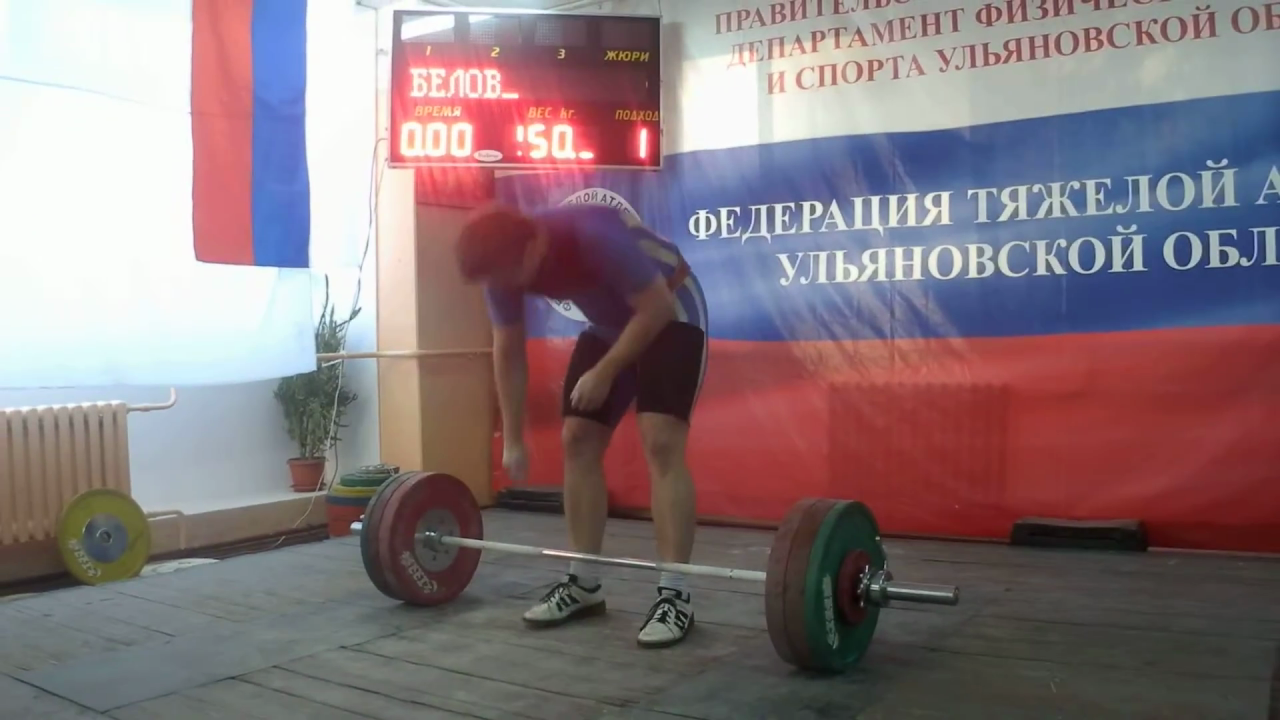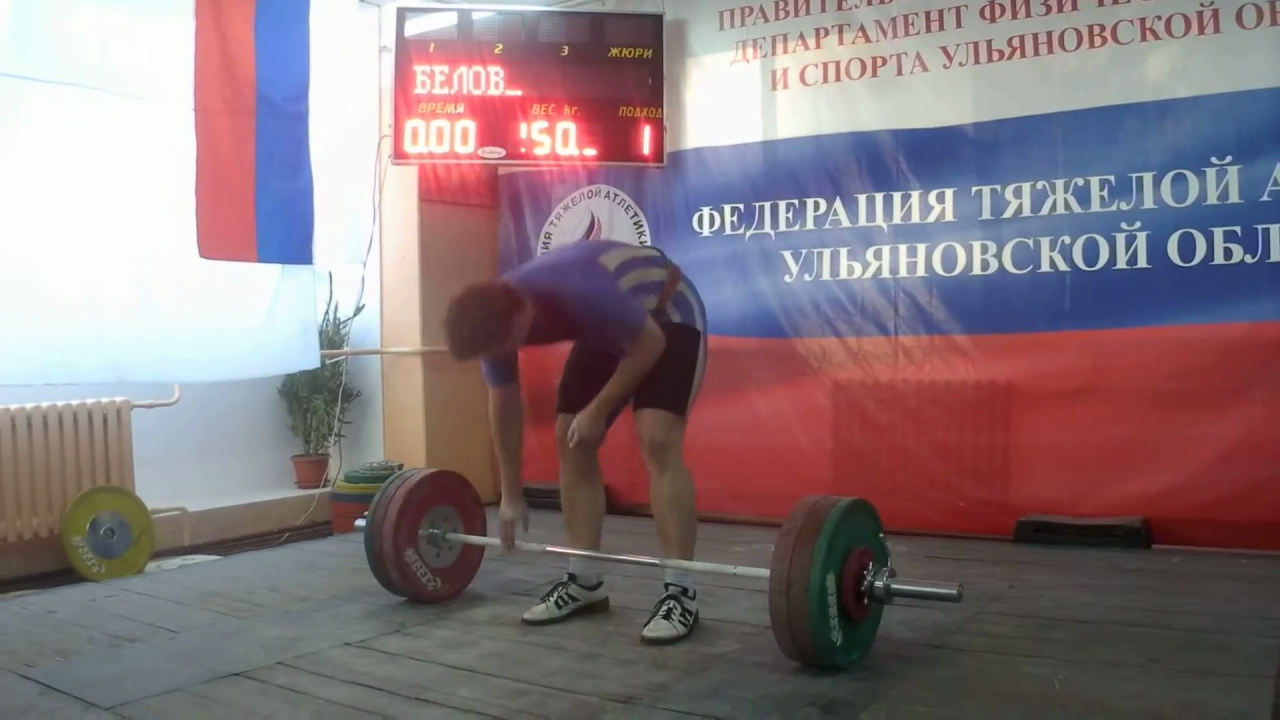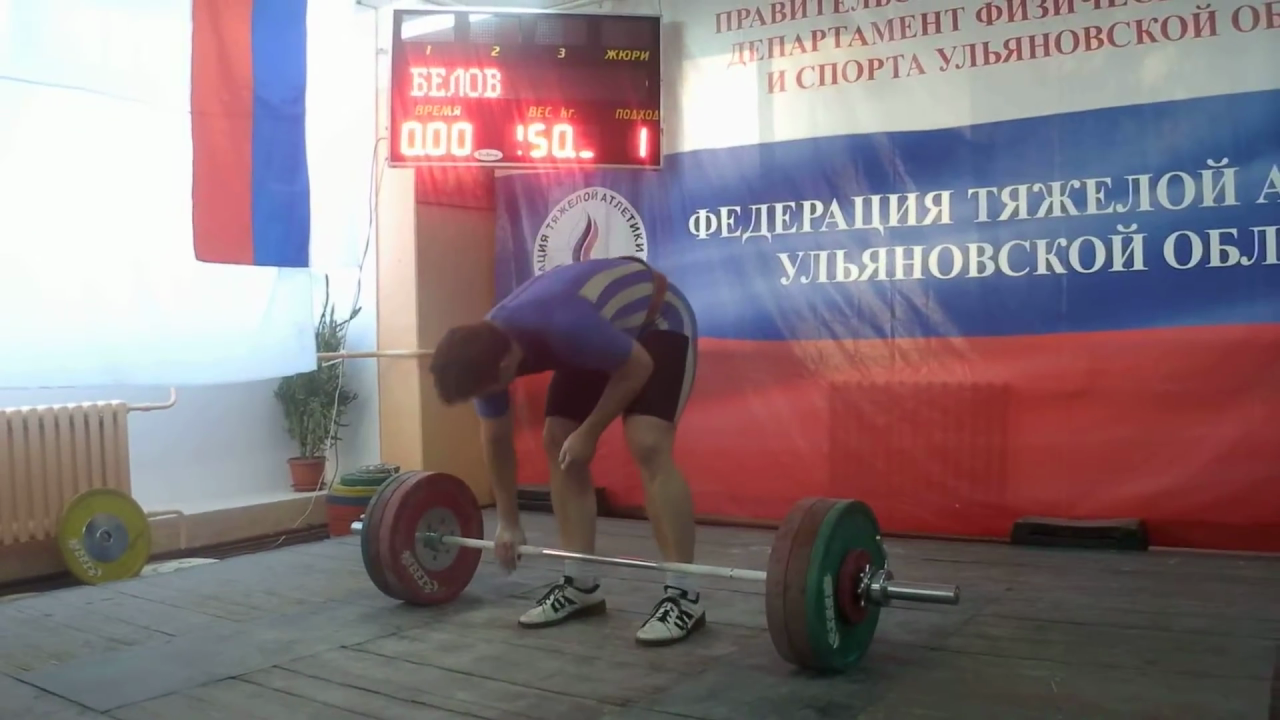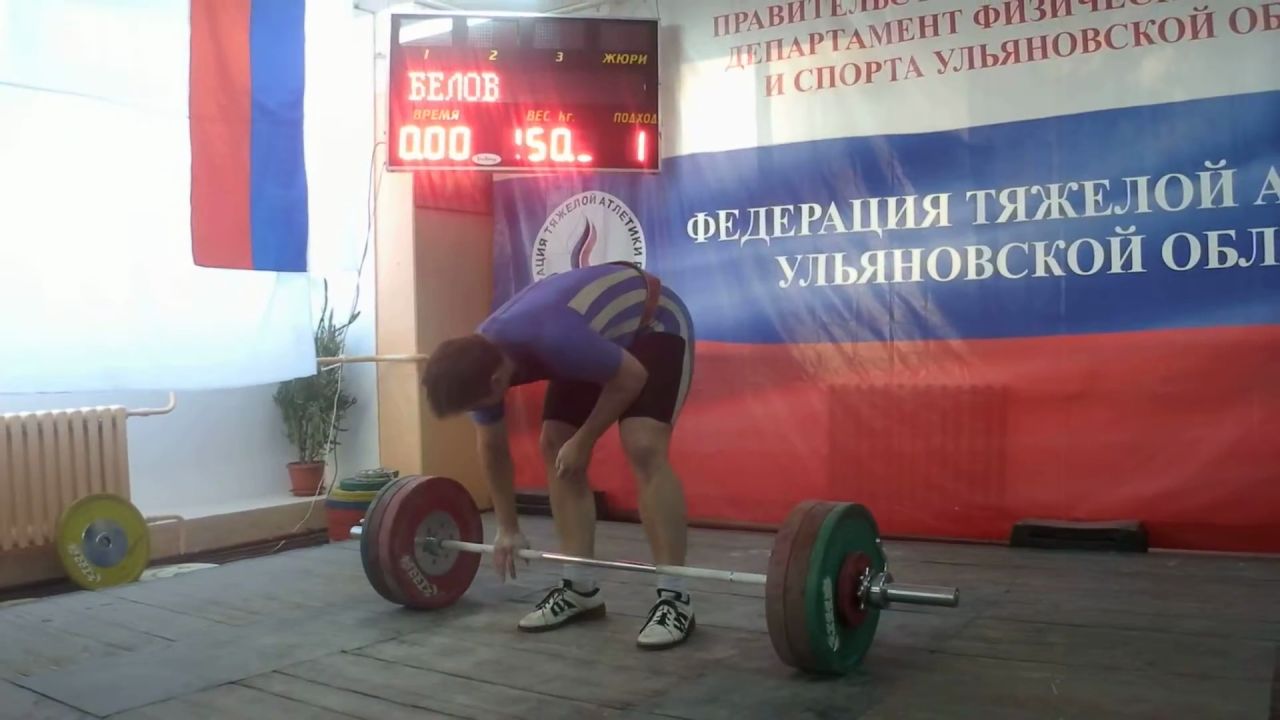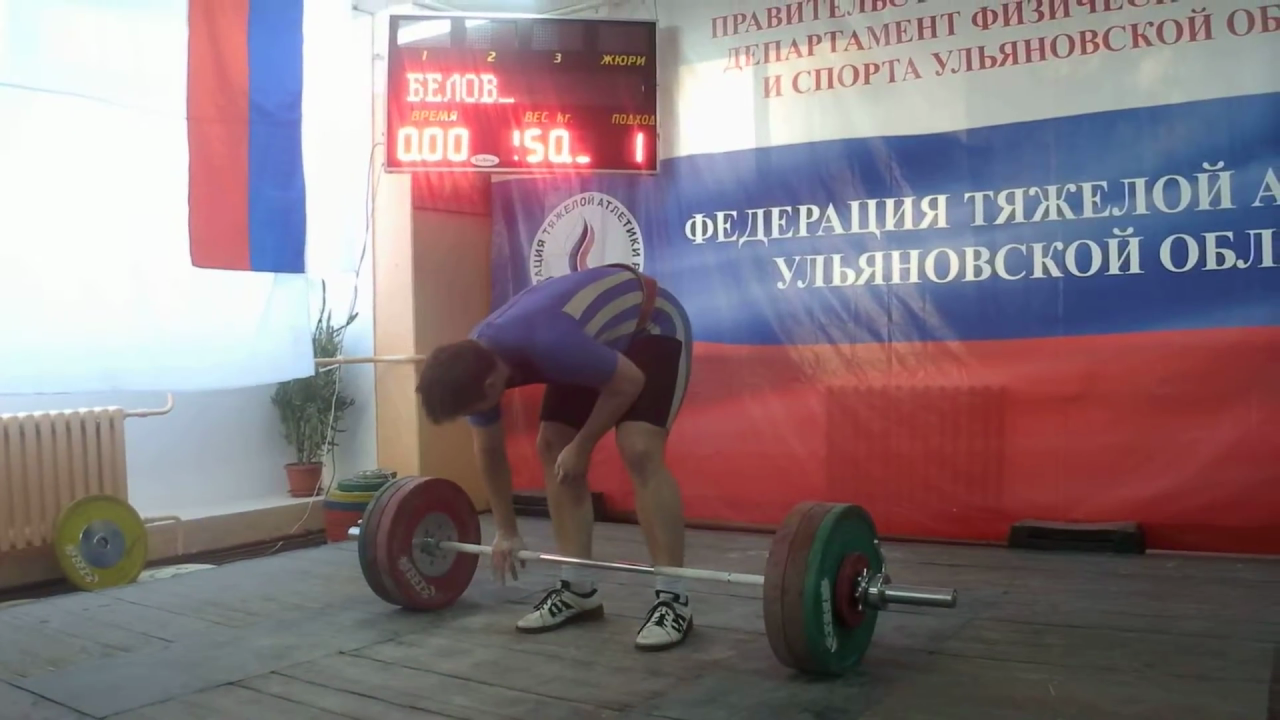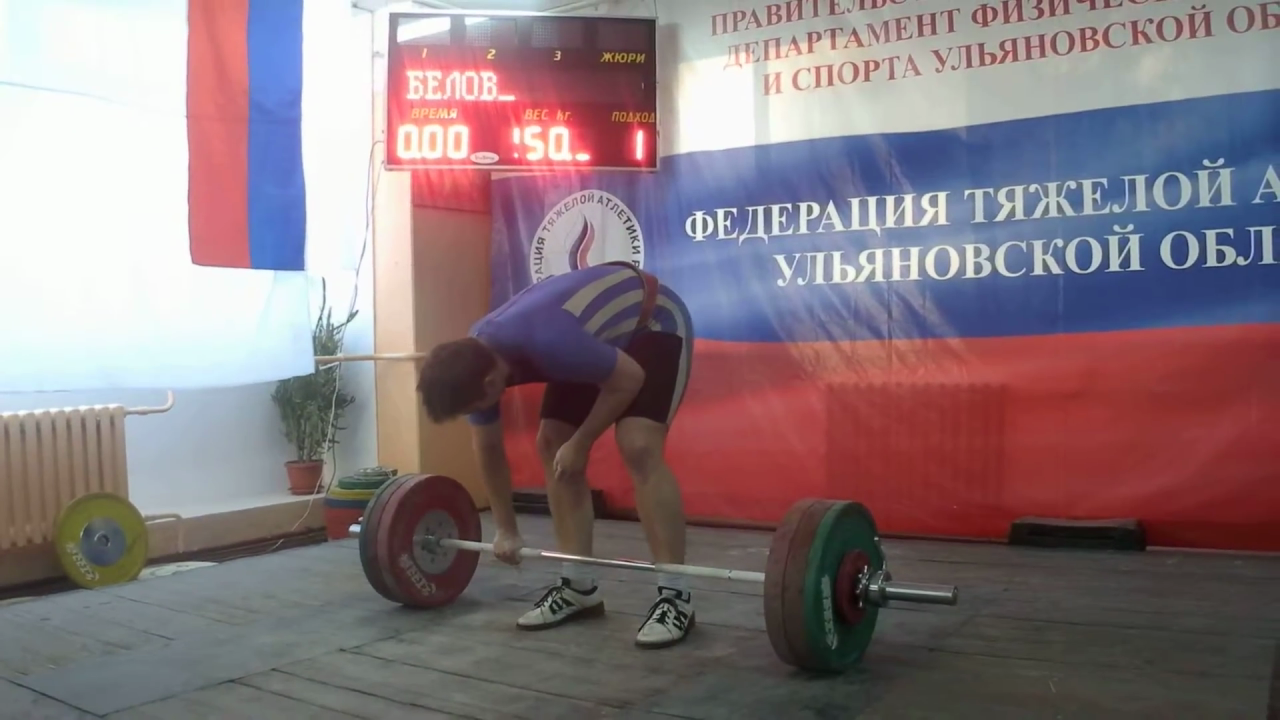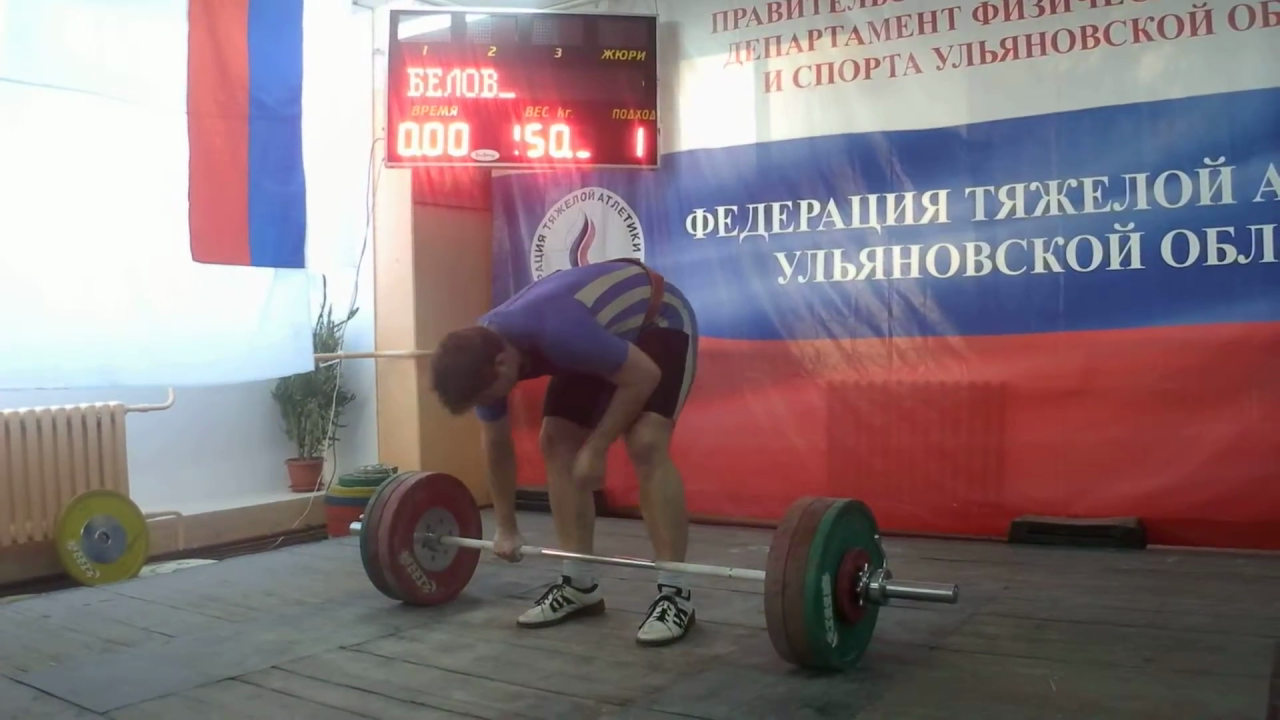
dt=0.2s
person 1, frame 1
left shoulder: (594, 235)
right shoulder: (505, 267)
left elbow: (655, 306)
right elbow: (508, 353)
left wrist: (604, 374)
right wrist: (513, 440)
left hip: (669, 313)
right hip: (608, 325)
left knee: (660, 442)
right knee: (578, 442)
left ankle: (675, 594)
right ankle: (583, 582)
person 1, frame 2
left shoulder: (579, 291)
right shoulder: (498, 316)
left elbow: (649, 345)
right elbow: (504, 408)
left wrist: (598, 412)
right wrist: (510, 495)
left hip: (667, 315)
right hip: (606, 331)
left knee: (656, 439)
right knee: (570, 440)
left ankle: (681, 592)
right ankle: (584, 581)
person 1, frame 3
left shoulder: (564, 327)
right shoulder: (487, 349)
left elbow: (637, 367)
right elbow: (497, 439)
left wrist: (589, 433)
right wrist: (508, 523)
left hip: (658, 319)
right hip: (604, 333)
left knee: (646, 444)
right knee: (556, 443)
left ankle: (683, 595)
right ankle: (581, 584)
person 1, frame 4
left shoulder: (555, 339)
right shoulder: (481, 358)
left elbow: (631, 378)
right elbow: (493, 446)
left wrist: (583, 442)
right wrist: (507, 528)
left hip: (656, 322)
right hip: (601, 333)
left knee: (642, 447)
right knee: (553, 447)
left ankle: (675, 597)
right ankle: (580, 588)
person 1, frame 5
left shoulder: (549, 344)
right shoulder: (476, 363)
left elbow: (629, 382)
right elbow: (490, 449)
left wrist: (582, 447)
right wrist: (506, 531)
left hip: (653, 324)
right hip: (598, 334)
left knee: (639, 451)
right knee: (551, 448)
left ankle: (673, 600)
right ankle: (578, 589)
person 1, frame 6
left shoulder: (549, 343)
right shoulder: (476, 360)
left elbow: (629, 379)
right elbow: (489, 447)
left wrist: (581, 444)
right wrist: (506, 530)
left hip: (655, 322)
right hip: (600, 332)
left knee: (638, 447)
right knee: (550, 446)
left ankle: (674, 596)
right ankle: (578, 587)
person 1, frame 7
left shoulder: (560, 332)
right shoulder: (484, 350)
left elbow: (643, 376)
right elbow: (497, 443)
left wrist: (597, 448)
right wrist: (506, 527)
left hip: (660, 320)
right hip: (606, 331)
left knee: (645, 445)
right knee: (555, 444)
left ankle: (675, 594)
right ankle: (579, 584)
